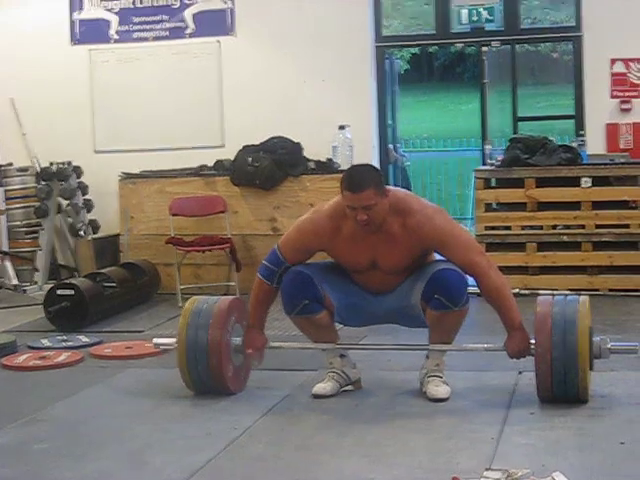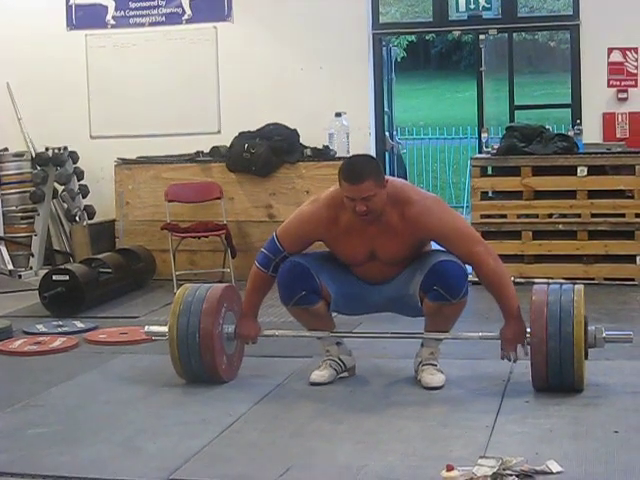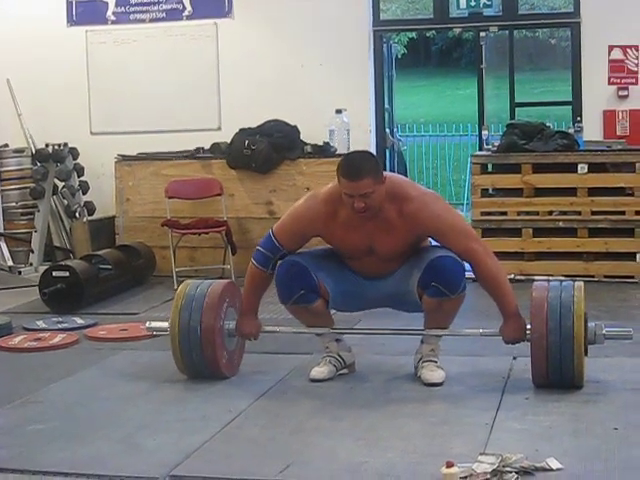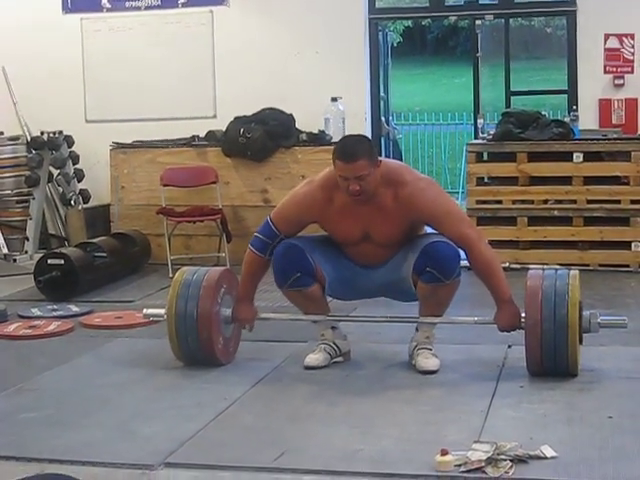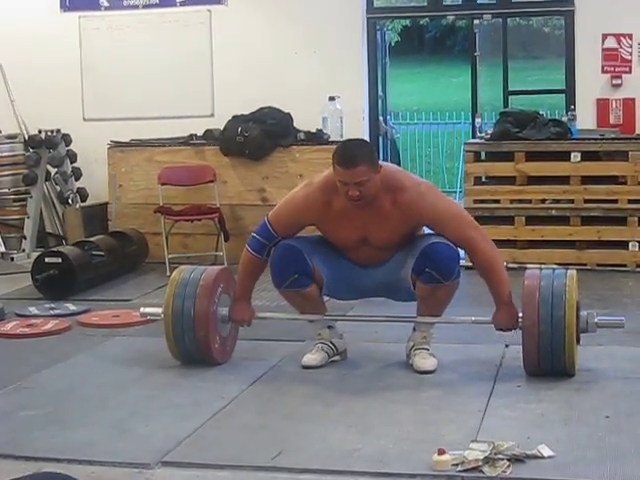
dt=1s
person 1, frame 1
left shoulder: (421, 217)
right shoulder: (322, 222)
left elbow: (483, 268)
right elbow: (271, 266)
left wrist: (516, 330)
right wrist: (254, 329)
left hip: (412, 295)
right hip: (357, 295)
left knee: (450, 281)
right knee: (295, 285)
left ankle: (434, 367)
right ankle: (340, 366)
person 1, frame 2
left shoulder: (419, 208)
right shoulder: (320, 212)
left elbow: (483, 256)
right elbow: (270, 256)
left wrist: (513, 320)
right wrist: (248, 316)
left hip: (409, 284)
right hip: (351, 285)
left knee: (450, 273)
right knee: (292, 276)
left ankle: (428, 355)
right ankle: (336, 354)
person 1, frame 3
left shoulder: (417, 204)
right shoulder: (317, 208)
left elbow: (478, 254)
right elbow: (266, 253)
left wrist: (511, 316)
right wrist: (248, 313)
left hip: (407, 279)
right hip: (349, 280)
left knee: (448, 268)
right knee: (289, 275)
left ankle: (428, 352)
right ankle: (336, 350)
person 1, frame 4
left shoulder: (413, 190)
right shoulder: (315, 193)
left elbow: (472, 240)
right elbow: (264, 239)
left wrist: (505, 303)
right wrist: (244, 300)
left hip: (403, 268)
right hip: (346, 269)
left knee: (443, 254)
right knee: (287, 258)
left ankle: (423, 340)
right ankle: (331, 338)
person 1, frame 5
left shoulder: (413, 194)
right shoulder: (313, 196)
left elbow: (476, 240)
right elbow: (261, 239)
left wrist: (504, 304)
right wrist: (241, 300)
left hip: (402, 269)
right hip: (344, 269)
left knee: (443, 255)
right knee: (285, 258)
left ankle: (420, 340)
right ankle: (328, 337)
